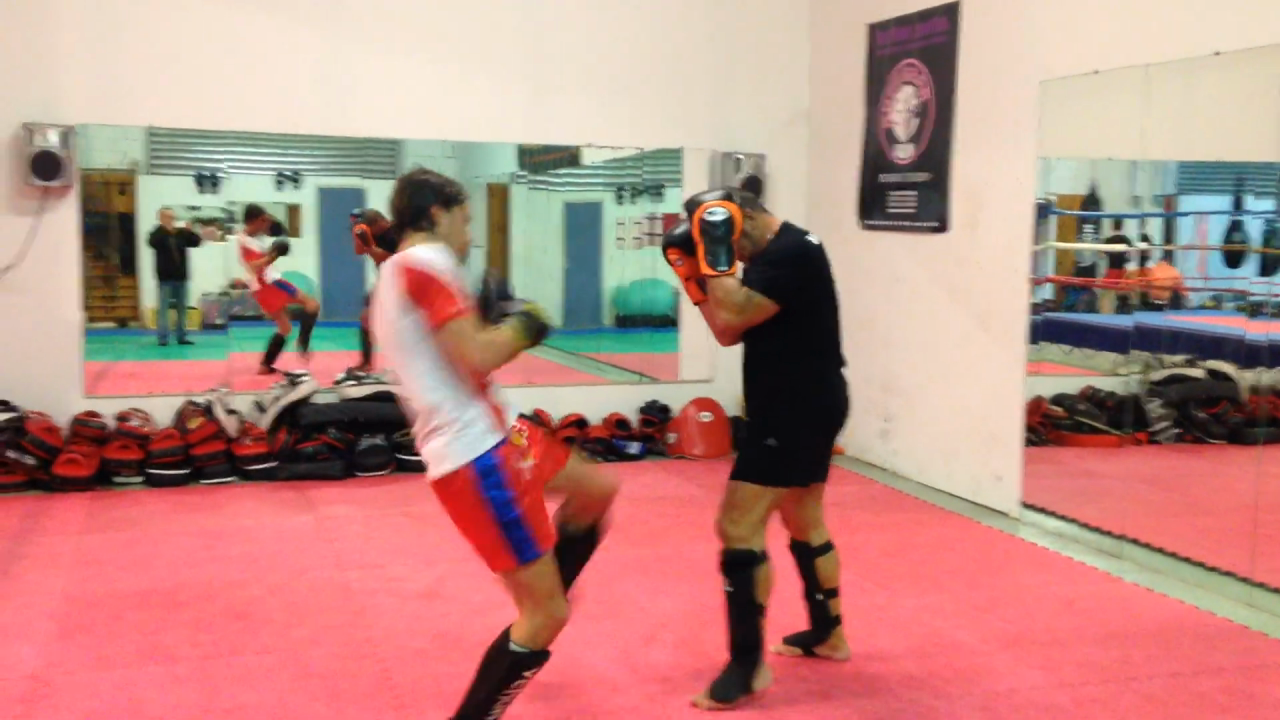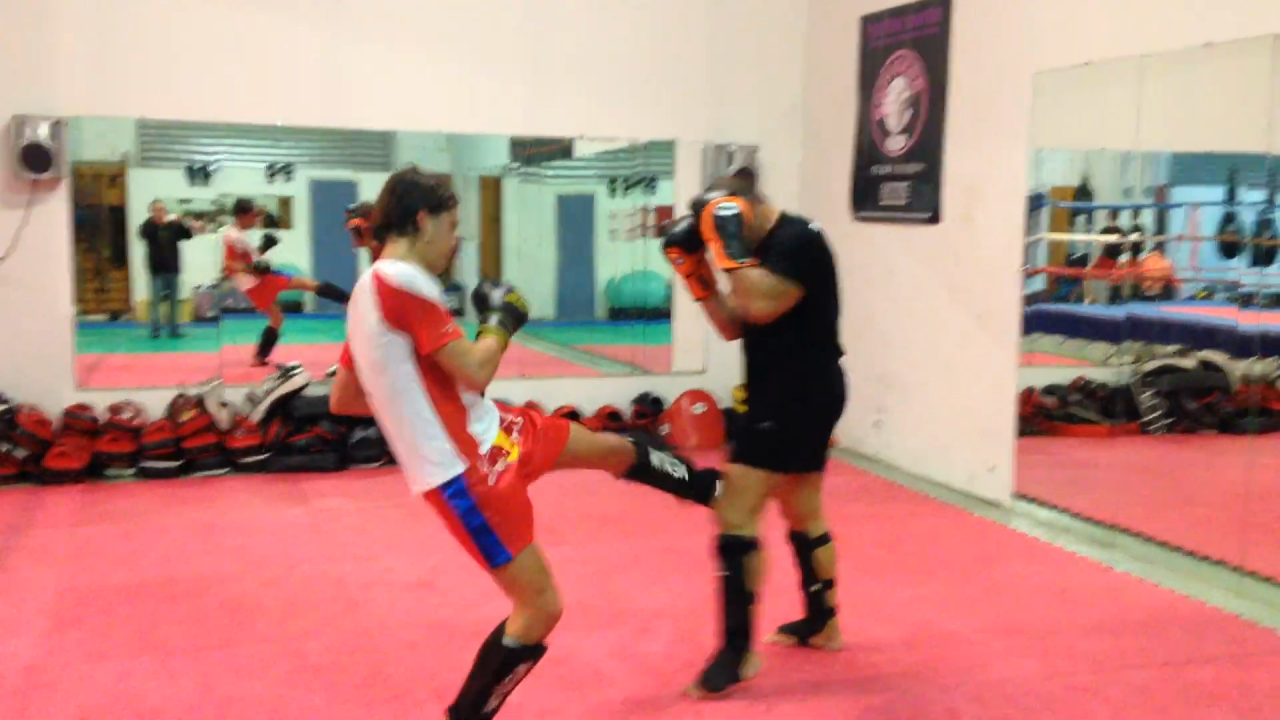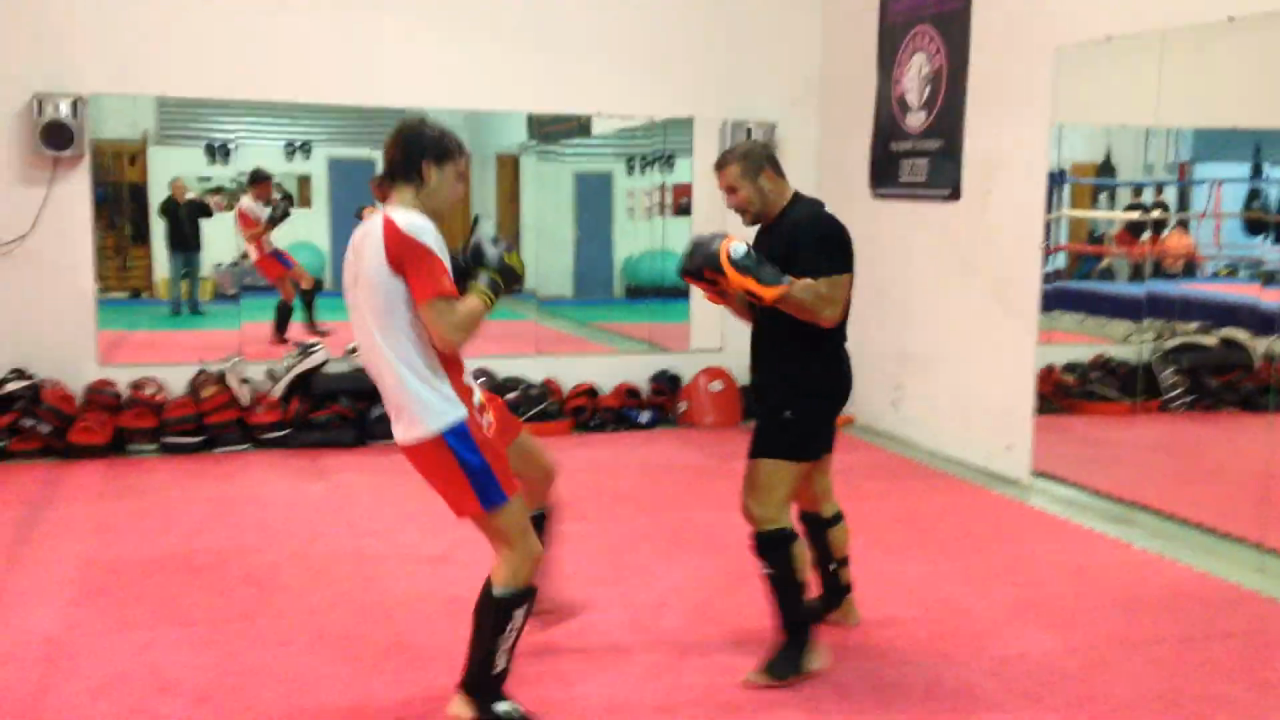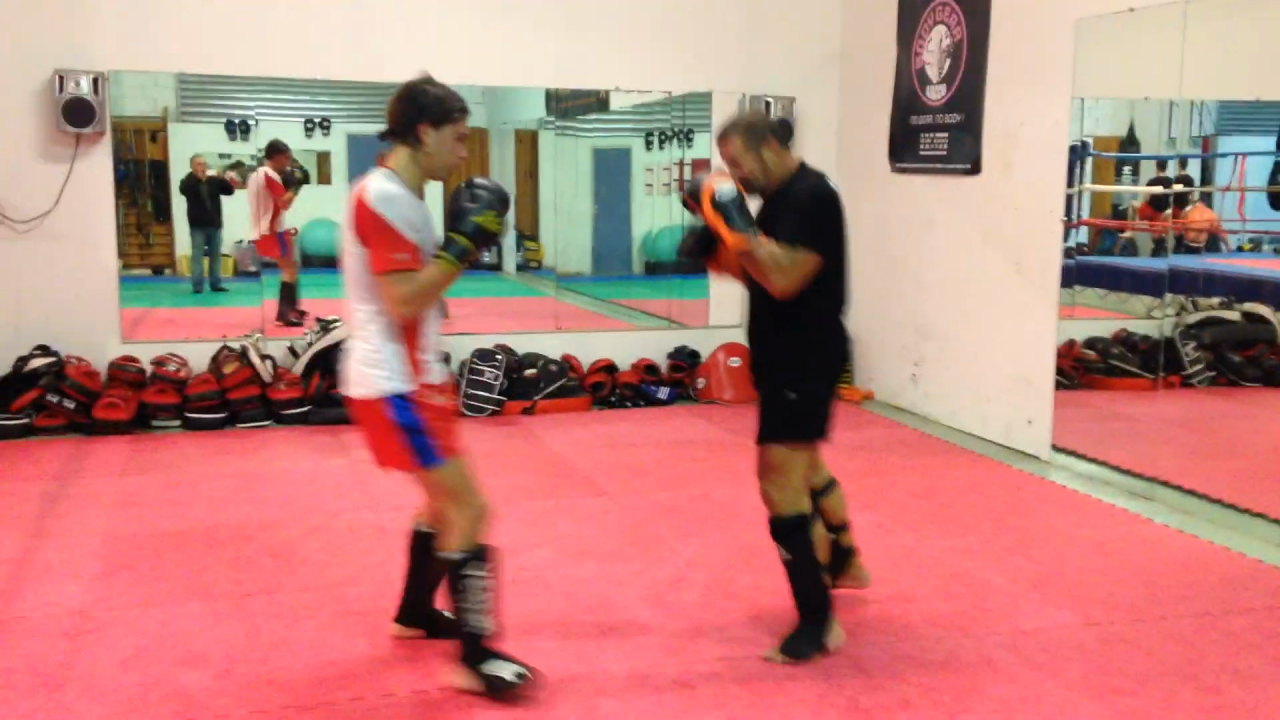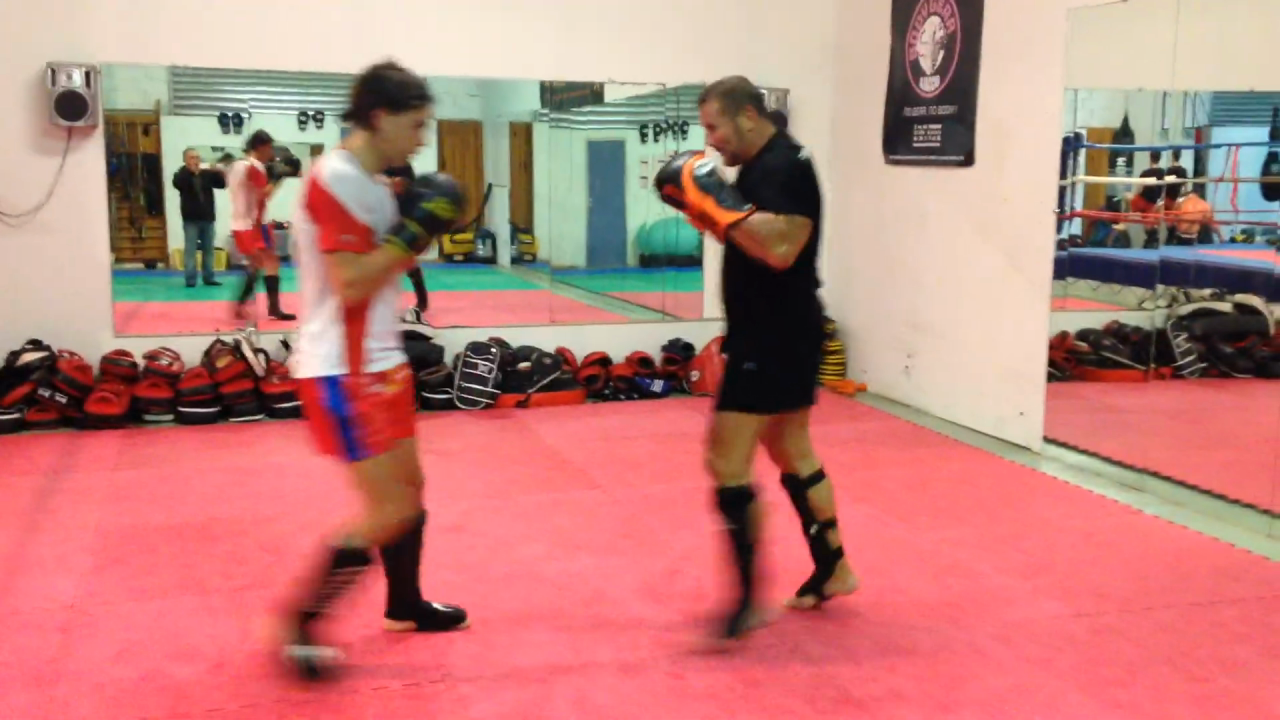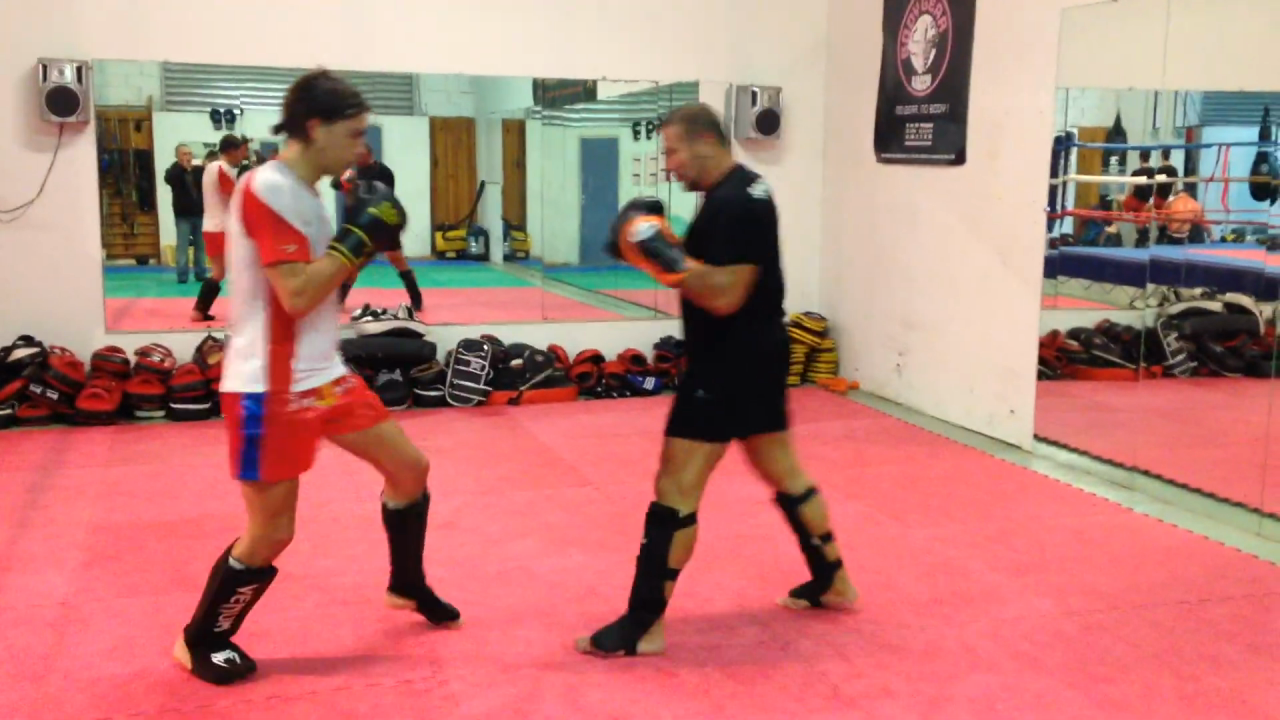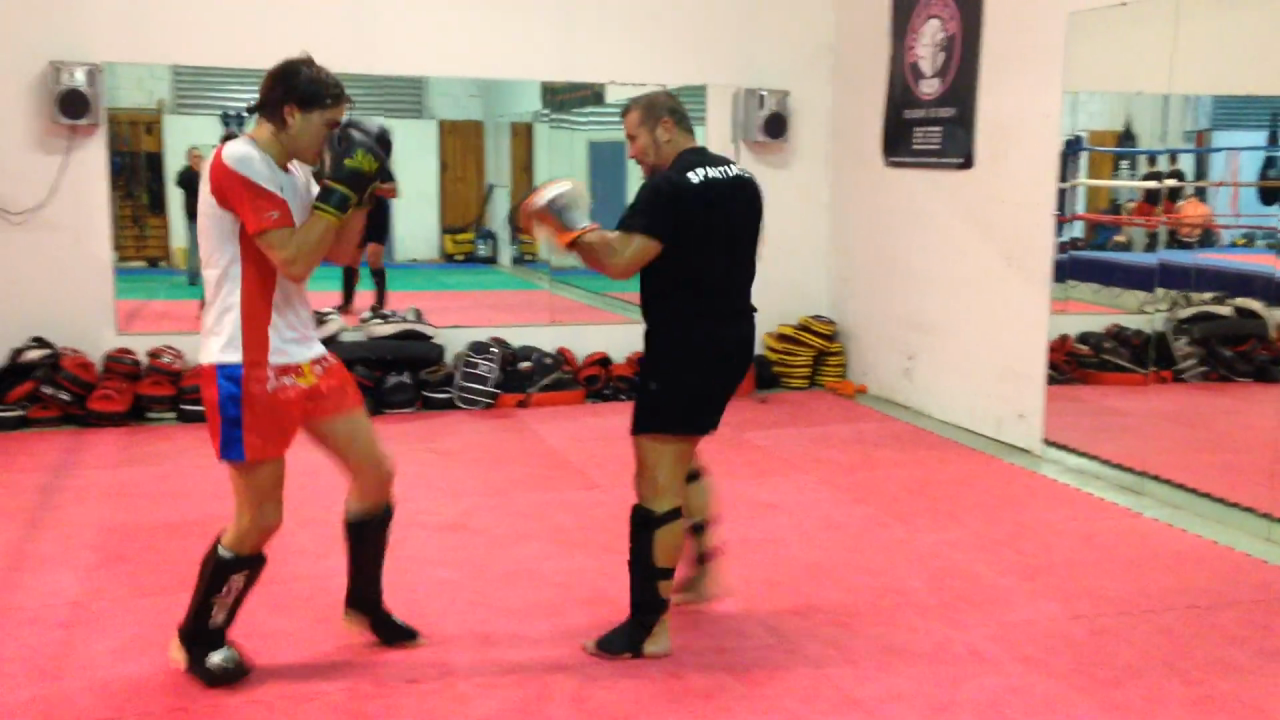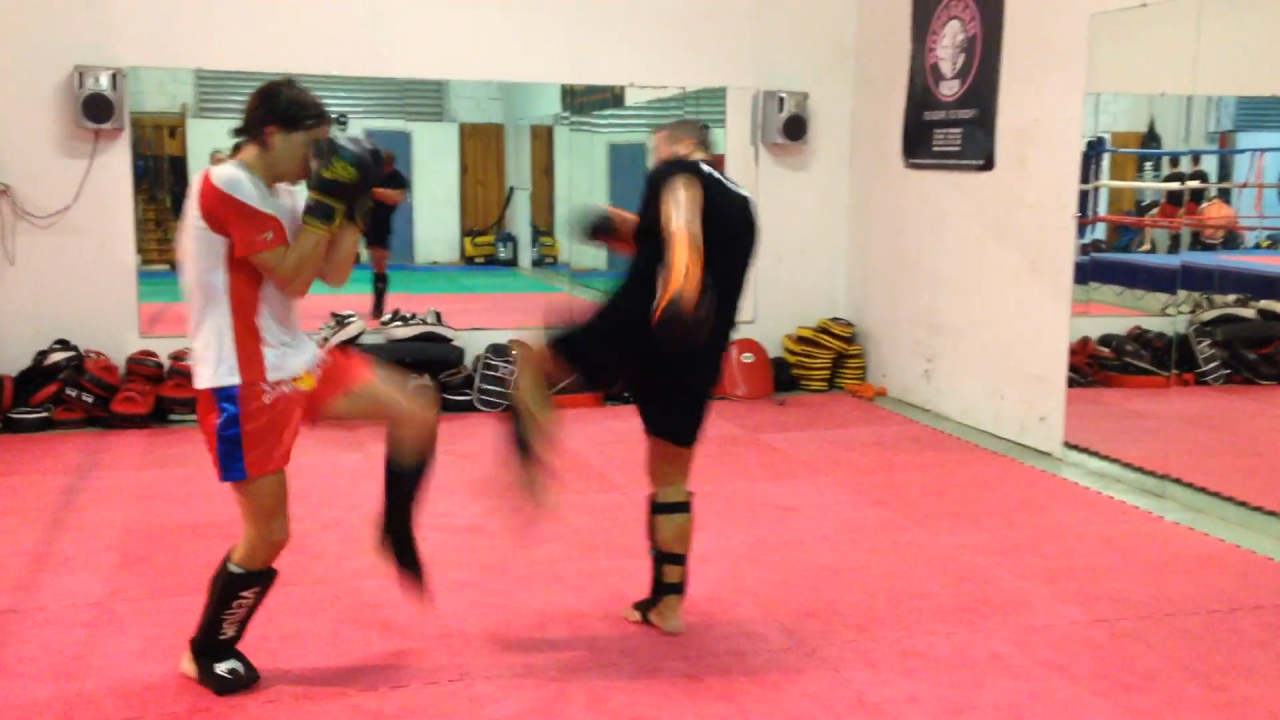
dt=0.2s
person 1, frame 1
left shoulder: (395, 277)
right shoulder: (423, 264)
right elbow: (480, 357)
right wrist: (522, 327)
left hip: (491, 438)
right hip: (476, 456)
left knee: (596, 491)
right knee: (547, 615)
left ankle: (552, 584)
person 1, frame 2
left shoulder: (367, 292)
right shoulder: (401, 283)
left elbow: (343, 400)
right elbow: (473, 371)
right wrist: (502, 319)
left hip: (487, 432)
right hip: (462, 471)
left knee: (616, 448)
right knee: (539, 610)
left ankle: (707, 488)
person 1, frame 3
left shoulder: (372, 233)
right shoulder: (410, 230)
right elbow: (450, 332)
left wrist: (471, 278)
right wrist: (492, 281)
left hip: (447, 406)
right hip: (442, 420)
left knee: (540, 474)
right knee: (522, 552)
left ankle: (524, 600)
person 1, frame 4
left shoulder: (400, 195)
right shoulder: (382, 198)
right elbow: (404, 302)
left wrist: (467, 233)
right wrist: (462, 244)
left hip: (415, 377)
right hip: (394, 386)
left knee: (447, 502)
right knee: (469, 512)
left ankle: (416, 612)
right ankle: (476, 658)
person 1, frame 5
left shoulder: (371, 182)
right shoulder: (332, 180)
right elbow: (352, 285)
left wrist: (422, 226)
right wrist: (413, 231)
left hip: (381, 363)
right hip: (339, 372)
left knee: (410, 486)
right knee: (384, 513)
left ankle: (404, 603)
right ankle: (299, 627)
person 1, frame 6
left shoulder: (306, 192)
right shoulder: (265, 192)
right elbow: (298, 297)
left wrist: (366, 239)
right wrist: (355, 234)
left hip: (324, 375)
right hip: (269, 389)
left knee: (410, 468)
right knee: (270, 534)
left ankle: (408, 587)
right ankle: (201, 639)
person 1, frame 7
left shoulder: (295, 170)
right shoulder: (235, 164)
left elbow: (342, 252)
right elbow: (293, 260)
left wrist: (358, 187)
right wrist: (338, 186)
left hip: (304, 356)
right hip: (247, 367)
left knee: (375, 472)
right knee: (259, 518)
left ankle: (365, 603)
right ankle: (197, 640)
person 1, frame 8
left shoulder: (278, 196)
right shoulder: (221, 188)
left elbow: (335, 271)
right elbow: (294, 274)
left wrist: (341, 195)
right wrist: (335, 193)
left hip: (299, 366)
right hip: (246, 384)
left knee: (415, 412)
right knee: (268, 535)
left ankle: (396, 531)
right ankle: (208, 650)
person 2, frame 1
left shoulder: (792, 253)
right shoulder: (778, 255)
left elbow: (732, 315)
right elbow: (729, 331)
left wrist: (715, 251)
right wrist: (693, 269)
left hip: (795, 410)
right hip: (808, 406)
left knee: (739, 528)
right knee: (804, 520)
left ankle: (748, 663)
right ankle: (828, 632)
person 2, frame 2
left shoulder: (797, 242)
right shoulder: (769, 247)
left elbow: (762, 306)
right elbow: (733, 326)
left wrist: (730, 247)
right wrist: (695, 267)
left hip: (795, 399)
right hip: (798, 396)
left knee: (734, 513)
right knee: (803, 513)
left ankle: (737, 652)
right ankle: (822, 622)
person 2, frame 3
left shoulder: (815, 227)
right shoulder: (772, 229)
left elbow: (826, 310)
left wrist: (758, 276)
right wrist: (726, 286)
left hip: (807, 386)
right hip: (790, 384)
left knee: (764, 506)
right knee: (813, 497)
left ankle: (801, 646)
right ankle: (837, 600)
person 2, frame 4
left shoulder: (812, 199)
right shoulder: (783, 198)
left elbow: (783, 280)
left wrist: (735, 224)
left hip: (803, 360)
right hip: (791, 357)
left knee: (782, 490)
right knee: (804, 469)
left ankle: (819, 625)
right ankle: (846, 563)
person 2, frame 5
left shoulder: (785, 168)
right shoulder: (762, 165)
left elbow: (779, 249)
right elbow: (750, 240)
left wrist: (715, 199)
right wrist: (701, 201)
left hip: (774, 334)
right hip: (781, 330)
left knee: (728, 463)
right knee: (795, 456)
left ankle: (750, 593)
right ankle: (831, 573)
person 2, frame 6
left shoulder: (736, 206)
right shoulder: (734, 196)
left elbow: (724, 297)
left wrist: (662, 257)
right wrist: (664, 249)
left hip: (728, 365)
right hip: (760, 356)
left knee: (676, 487)
right knee: (783, 472)
left ankle: (643, 624)
right ankle: (833, 579)
person 2, frame 7
left shoulder: (669, 189)
right shoulder: (743, 181)
left elbow: (621, 264)
left wrist: (565, 224)
left hip: (679, 351)
right hip: (728, 347)
left knee: (656, 482)
right knee: (677, 463)
left ankle: (649, 625)
right ankle: (702, 570)
person 2, frame 8
left shoulder: (679, 171)
right shoulder: (740, 207)
left elbow: (683, 203)
left wrist: (681, 262)
left hip: (631, 327)
right hip: (696, 354)
left knee: (532, 363)
right knee: (671, 477)
left ankle: (532, 457)
right ankle: (664, 602)
